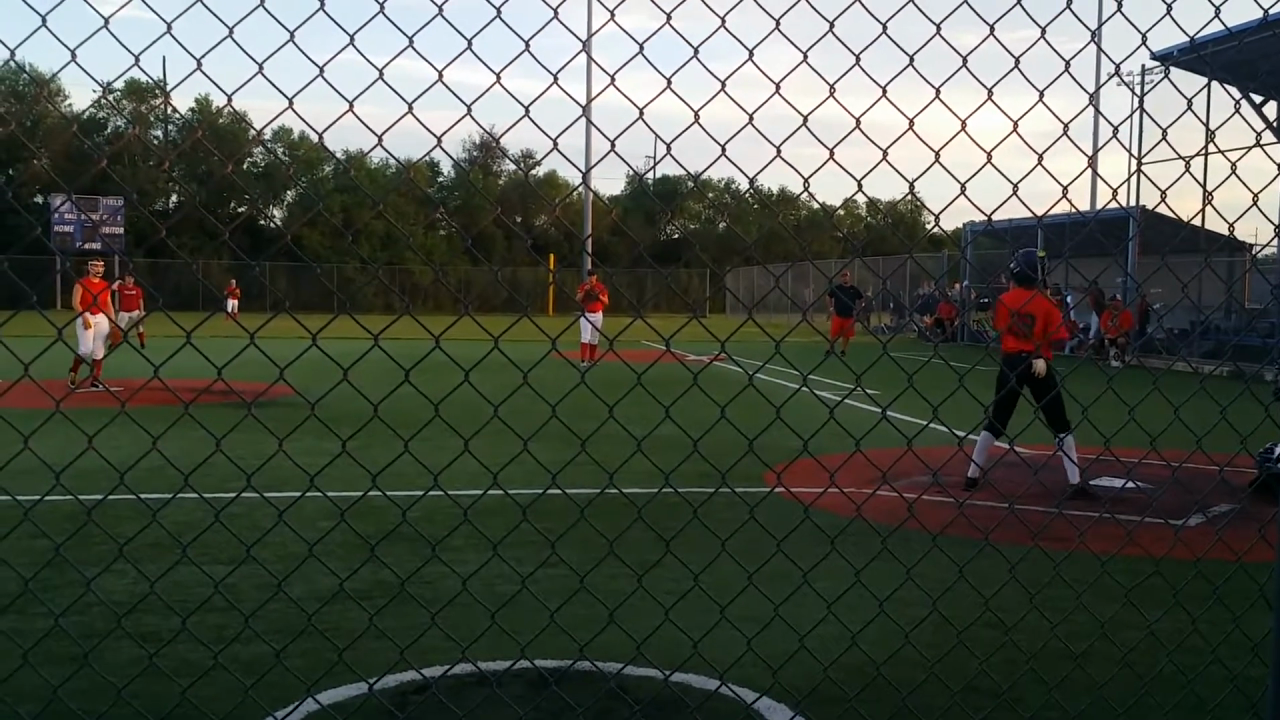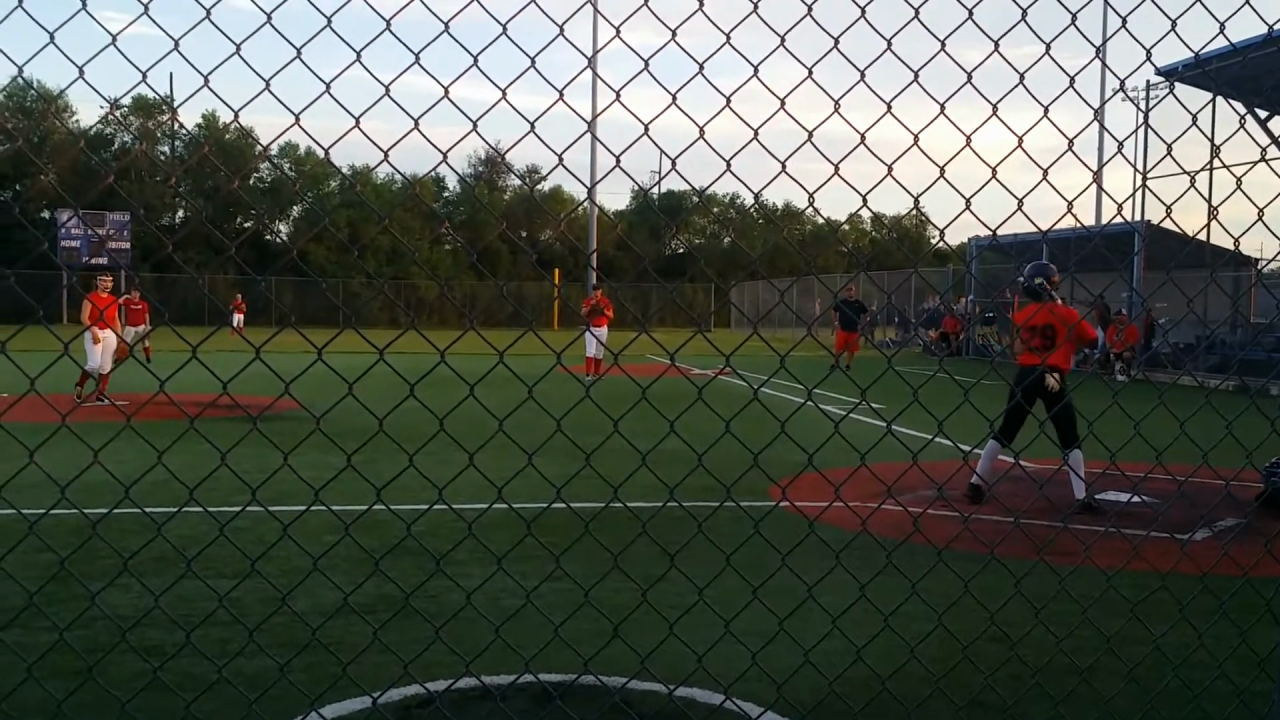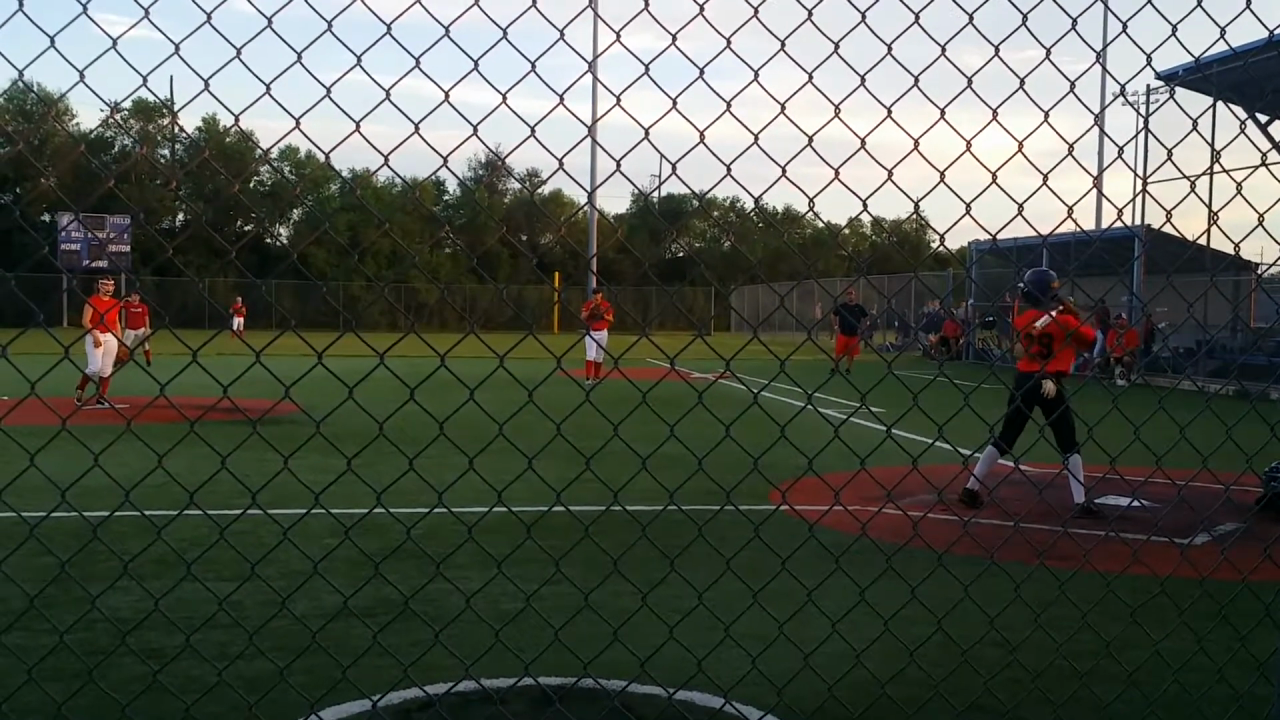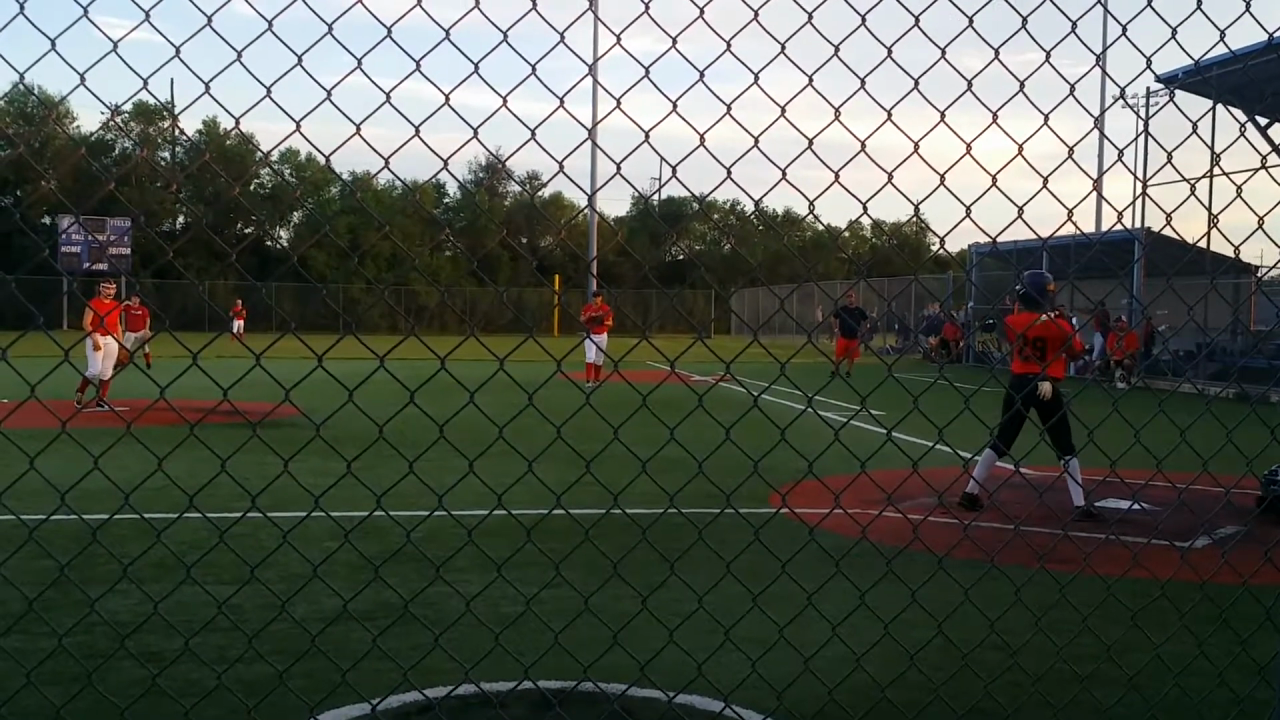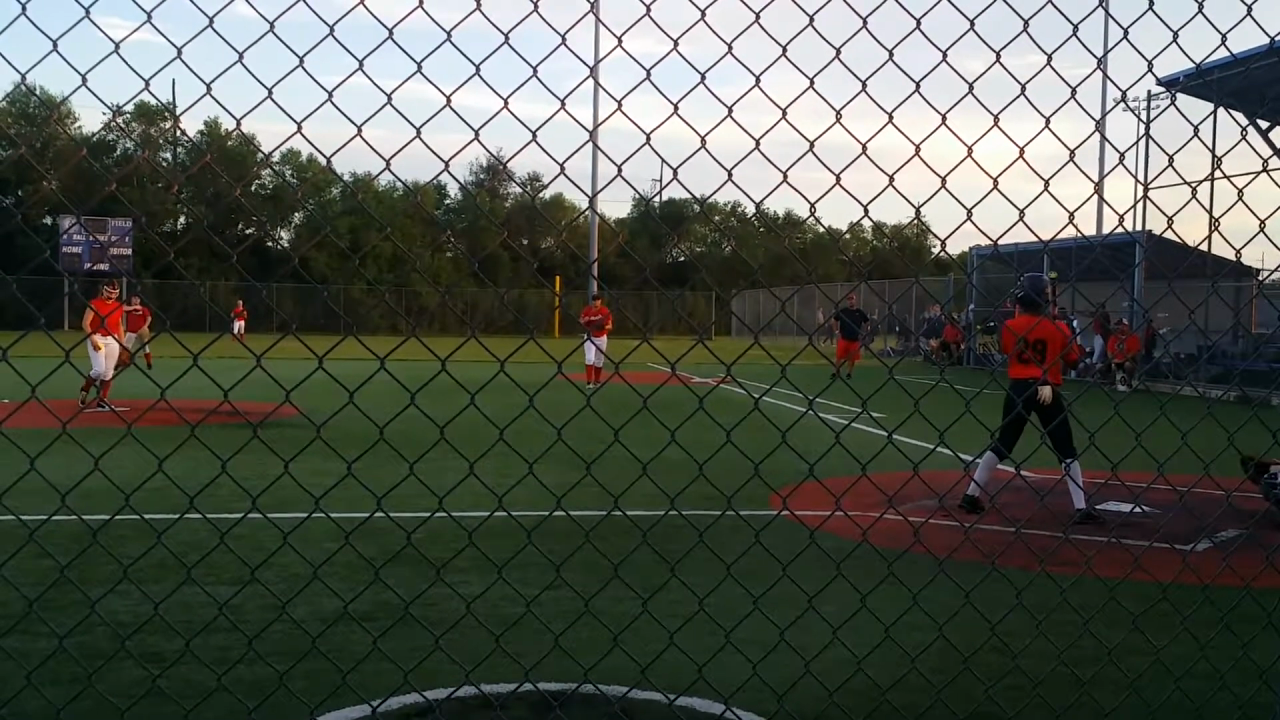
dt=0.2s
person 1, frame 1
left shoulder: (1004, 300)
right shoulder: (1047, 304)
right elbow: (1057, 340)
left hip: (1010, 363)
right hip: (1038, 364)
left knee: (995, 422)
right knee: (1060, 425)
left ankle: (972, 476)
right ankle: (1076, 483)
person 1, frame 2
left shoulder: (1020, 316)
right shoulder: (1065, 313)
right elbow: (1093, 341)
left hip: (1025, 376)
right hip: (1052, 379)
left knee: (1004, 433)
right knee: (1070, 440)
left ankle: (976, 484)
right ankle: (1082, 498)
person 1, frame 3
left shoulder: (1020, 321)
right shoulder: (1064, 320)
right elbow: (1092, 340)
right wrist: (1074, 314)
left hip: (1023, 383)
right hip: (1050, 385)
left knee: (1003, 439)
right knee: (1069, 445)
left ankle: (970, 488)
right ankle: (1082, 503)
person 1, frame 4
left shoulder: (1011, 322)
right shoulder: (1058, 326)
right elbow: (1076, 352)
left hip: (1018, 386)
right hip: (1046, 388)
left knee: (1001, 442)
right knee: (1066, 448)
left ankle: (970, 493)
right ankle: (1081, 506)
person 1, frame 5
left shoulder: (1010, 327)
right shoulder: (1058, 329)
right elbow: (1073, 361)
left hip: (1018, 389)
right hip: (1047, 391)
left knee: (1001, 445)
right knee: (1067, 451)
left ankle: (971, 495)
right ankle: (1082, 509)
